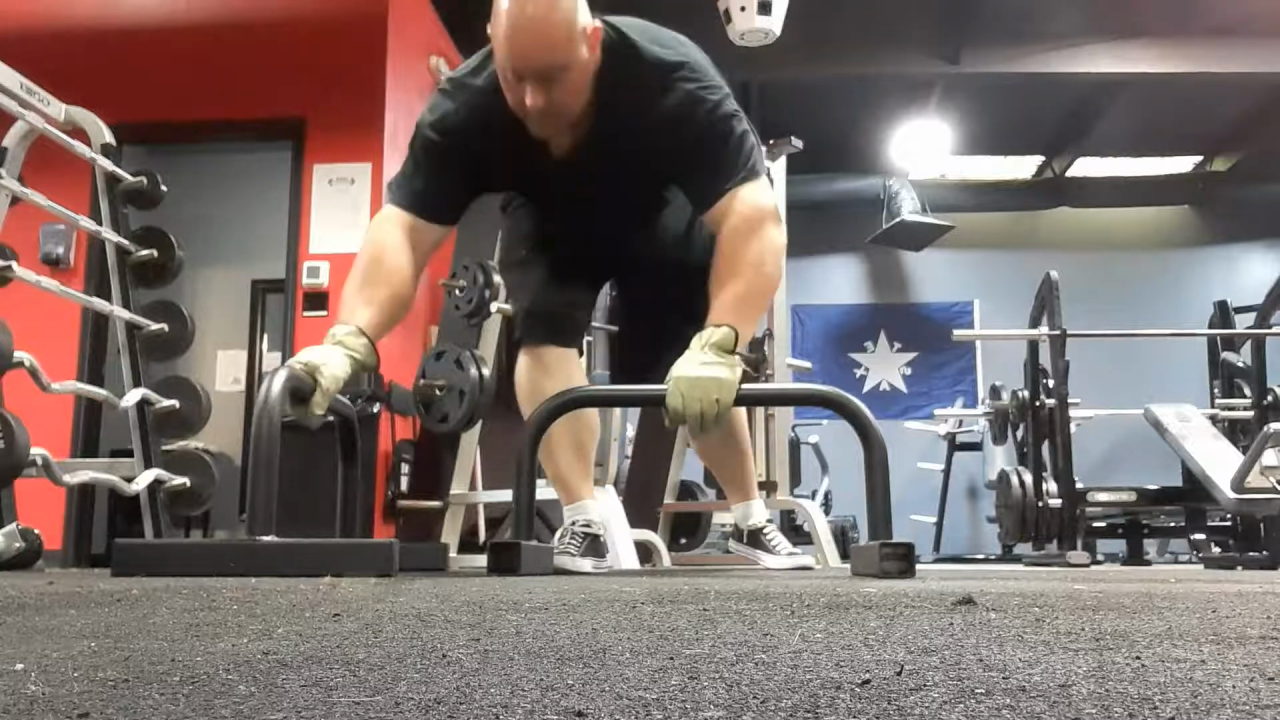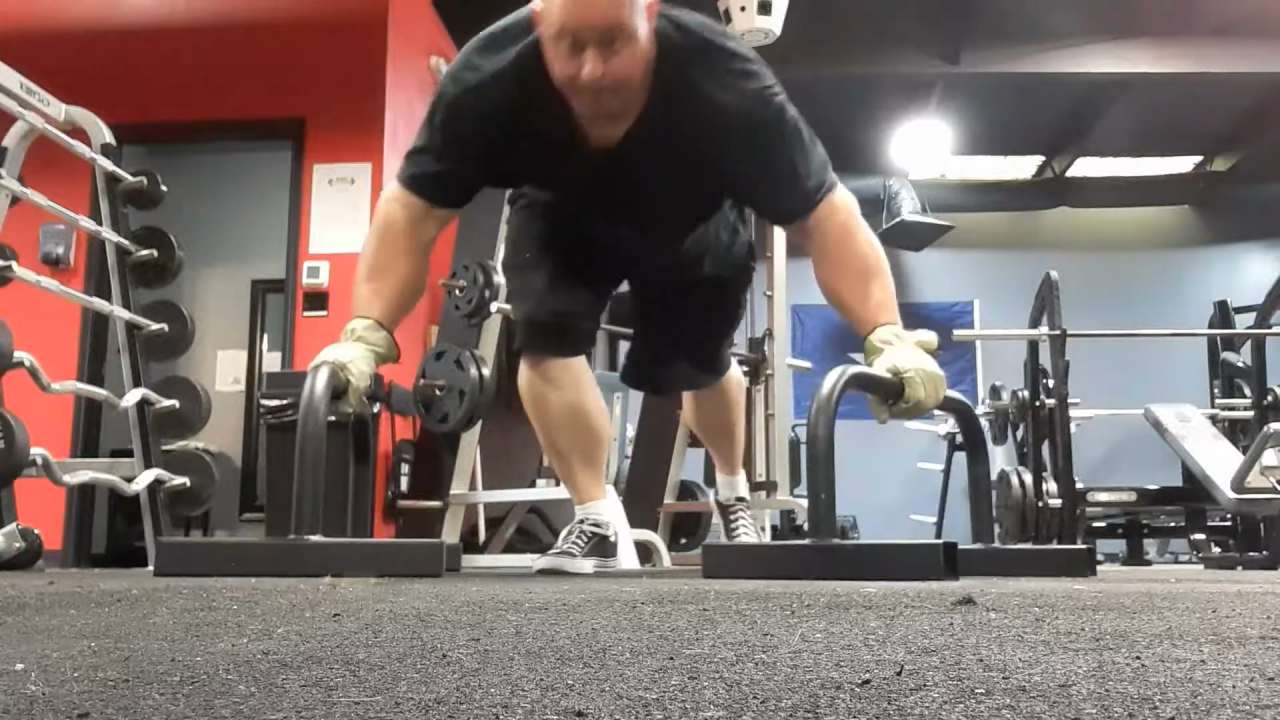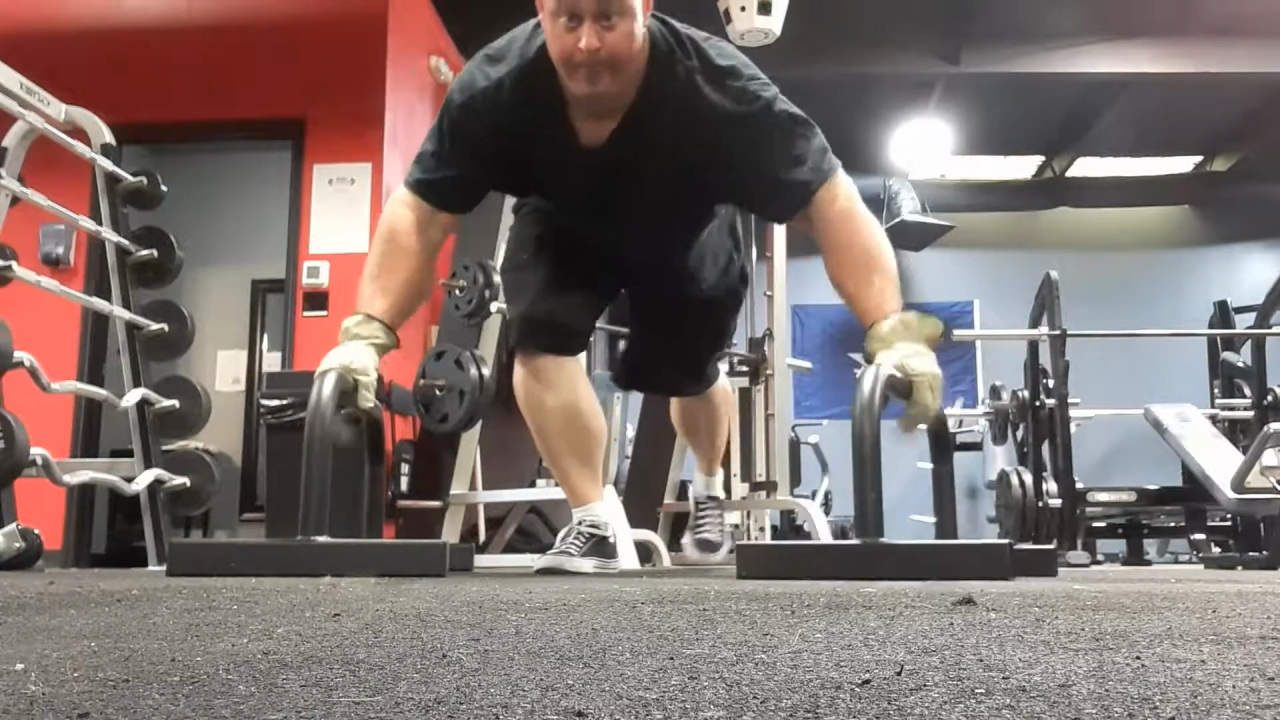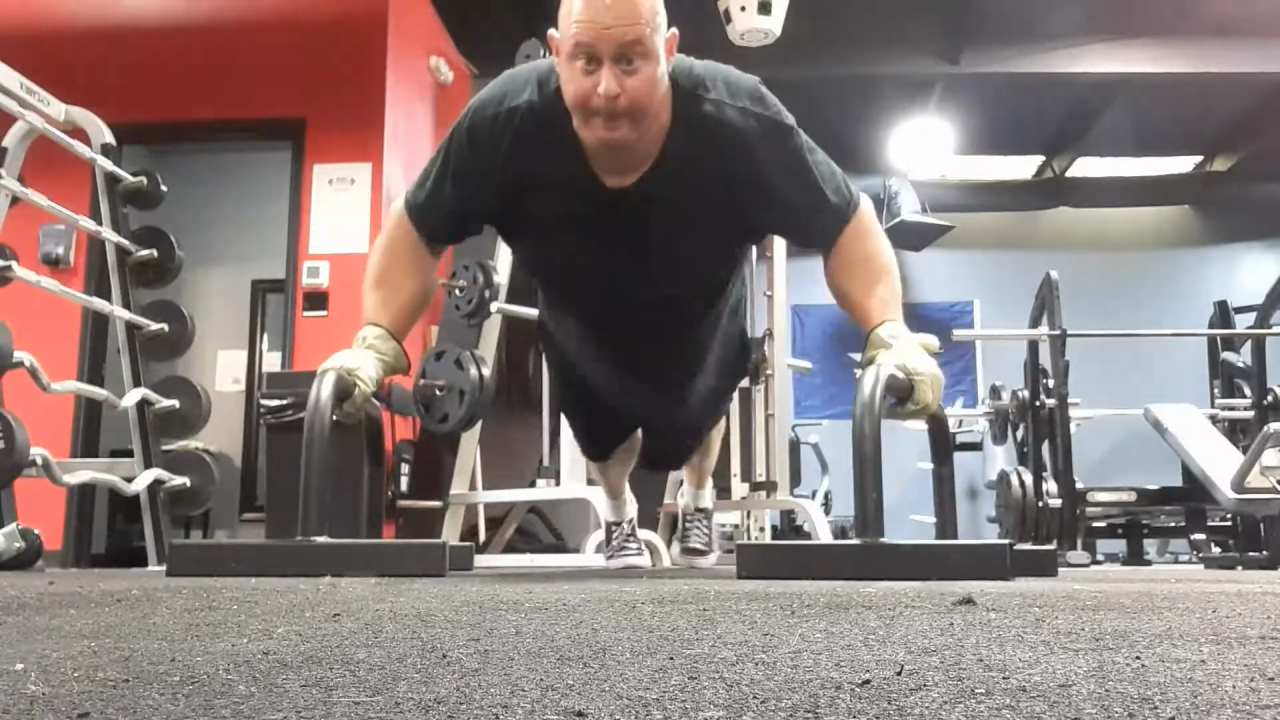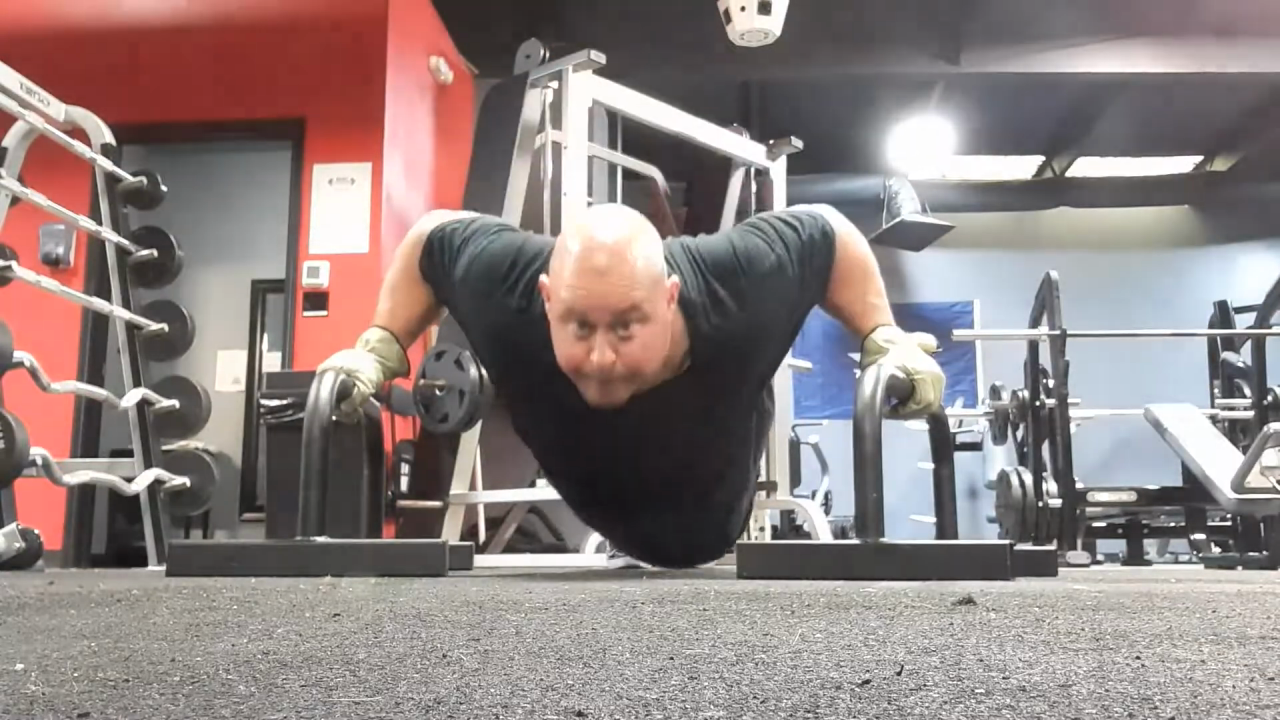
dt=0.7s
person 1, frame 1
left shoulder: (676, 83)
right shoulder: (464, 107)
left elbow: (753, 218)
right elbow: (403, 233)
left wrist: (719, 346)
right wrist: (346, 342)
left hip: (668, 222)
right hip: (552, 221)
left knee: (702, 381)
right knee: (545, 333)
left ankle: (751, 521)
right ankle: (583, 524)
person 1, frame 2
left shoulder: (726, 85)
right shoulder: (488, 80)
left elbow: (825, 217)
right elbow: (411, 214)
left wrist: (889, 339)
right wrist: (366, 336)
left hip: (693, 231)
right hip: (563, 221)
left knee: (703, 367)
right knee: (547, 339)
left ankle: (731, 490)
right ankle: (593, 523)
person 1, frame 3
left shoulder: (719, 84)
right shoulder: (494, 87)
left elbow: (831, 203)
right elbow: (417, 216)
left wrist: (892, 333)
right wrist: (365, 334)
left hip: (683, 240)
right hip: (561, 231)
left knee: (691, 375)
right knee: (540, 342)
left ankle: (707, 489)
right ankle: (591, 524)
person 1, frame 4
left shoulder: (739, 118)
right shoulder: (503, 118)
left elbow: (845, 223)
right elbow: (417, 229)
left wrist: (891, 336)
right wrist: (375, 344)
left hip: (695, 323)
right hip: (582, 329)
left knee: (690, 423)
right knee: (602, 436)
left ankle: (695, 505)
right ankle: (620, 517)
person 1, frame 5
left shoulder: (738, 290)
right shoulder: (506, 289)
left elbow: (827, 231)
right elbow: (433, 234)
left wrist: (886, 341)
right wrist: (379, 348)
